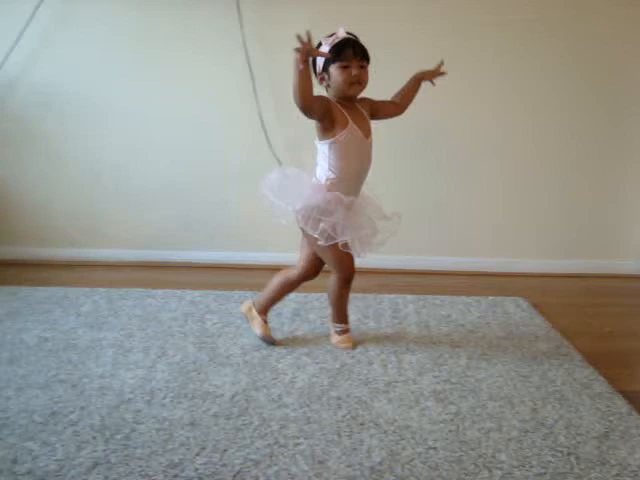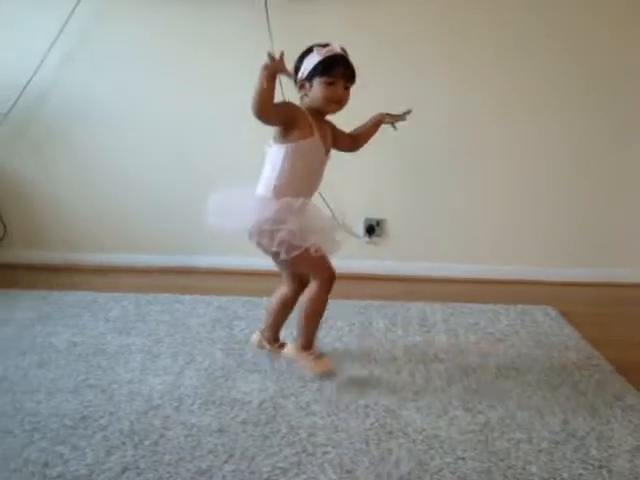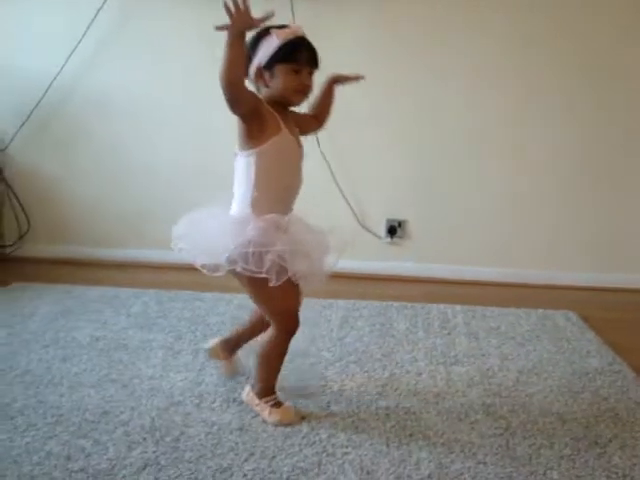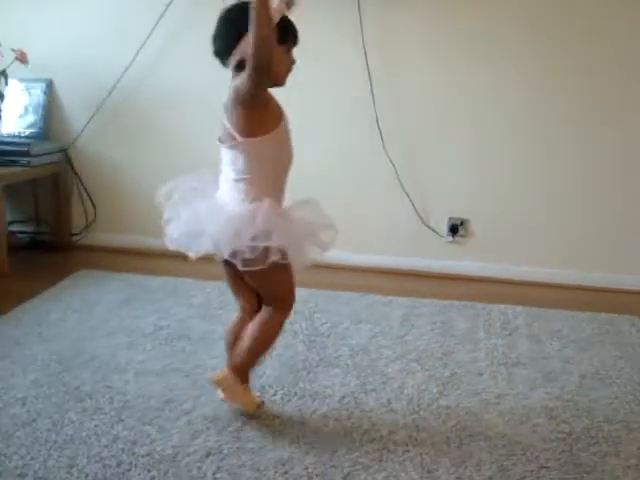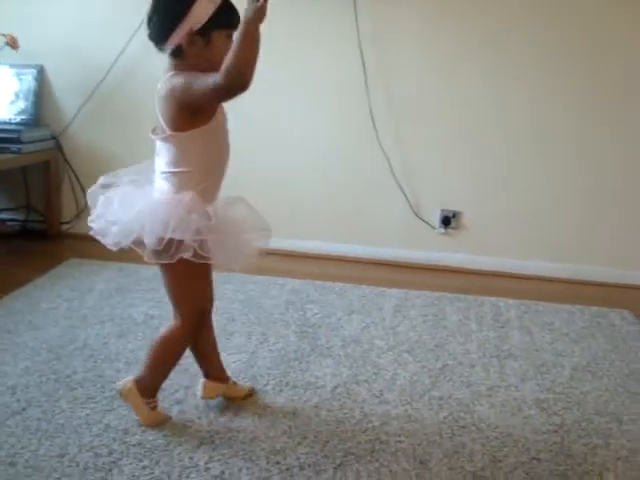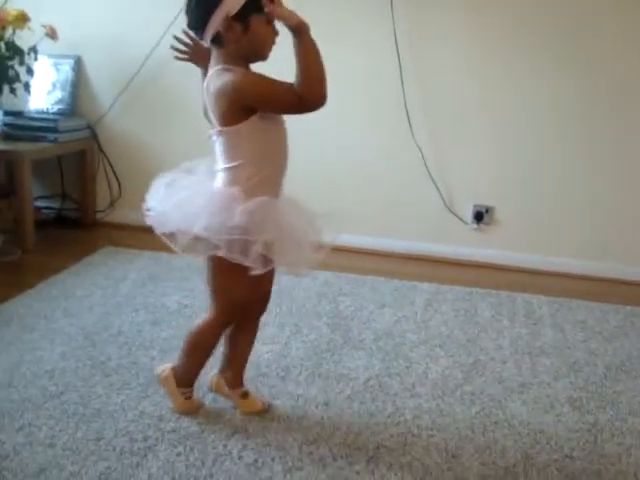
dt=0.5s
person 1, frame 1
left shoulder: (363, 108)
right shoulder: (326, 108)
left elbow: (396, 105)
right elbow: (303, 103)
left wrist: (418, 77)
right wrist: (301, 65)
left hip: (340, 206)
right hip: (321, 205)
left knee: (307, 268)
right knee: (344, 269)
left ankle: (257, 308)
right ankle: (339, 326)
person 1, frame 2
left shoulder: (326, 128)
right shoulder: (292, 115)
left elbow: (352, 141)
right elbow: (261, 111)
left wrist: (380, 119)
right wrist: (269, 75)
left hip: (290, 216)
right hip: (273, 216)
left knee: (298, 280)
right knee: (324, 276)
left ankle: (267, 337)
right ankle: (305, 348)
person 1, frame 3
left shoulder: (283, 119)
right shoulder: (253, 112)
left elbow: (315, 121)
right elbow: (230, 83)
left wrist: (330, 84)
right wrist: (240, 35)
left hip: (267, 236)
right hip: (251, 238)
left knee: (275, 314)
right knee: (286, 319)
left ankle: (227, 345)
right ankle: (262, 394)
person 1, frame 4
left shoulder: (246, 94)
right shoulder: (248, 96)
left elbow: (259, 61)
right elbow: (260, 59)
left hip: (233, 219)
right hip: (253, 225)
left knee: (250, 307)
right knee: (280, 304)
left ankle: (236, 382)
right ankle: (236, 373)
person 1, frame 5
left shoulder: (183, 82)
right shoulder: (184, 87)
right elbow: (235, 80)
left hip: (185, 215)
right hip: (179, 221)
left knee: (200, 307)
right knee: (189, 317)
left ankle: (216, 378)
right ankle: (143, 388)
person 1, frame 6
left shoulder: (225, 76)
right shoulder: (235, 83)
right elbow: (310, 97)
left wrist: (207, 65)
left hip: (252, 213)
right hip: (233, 217)
left knee: (255, 304)
right knee: (226, 312)
left ankle: (231, 381)
right ankle: (178, 377)
